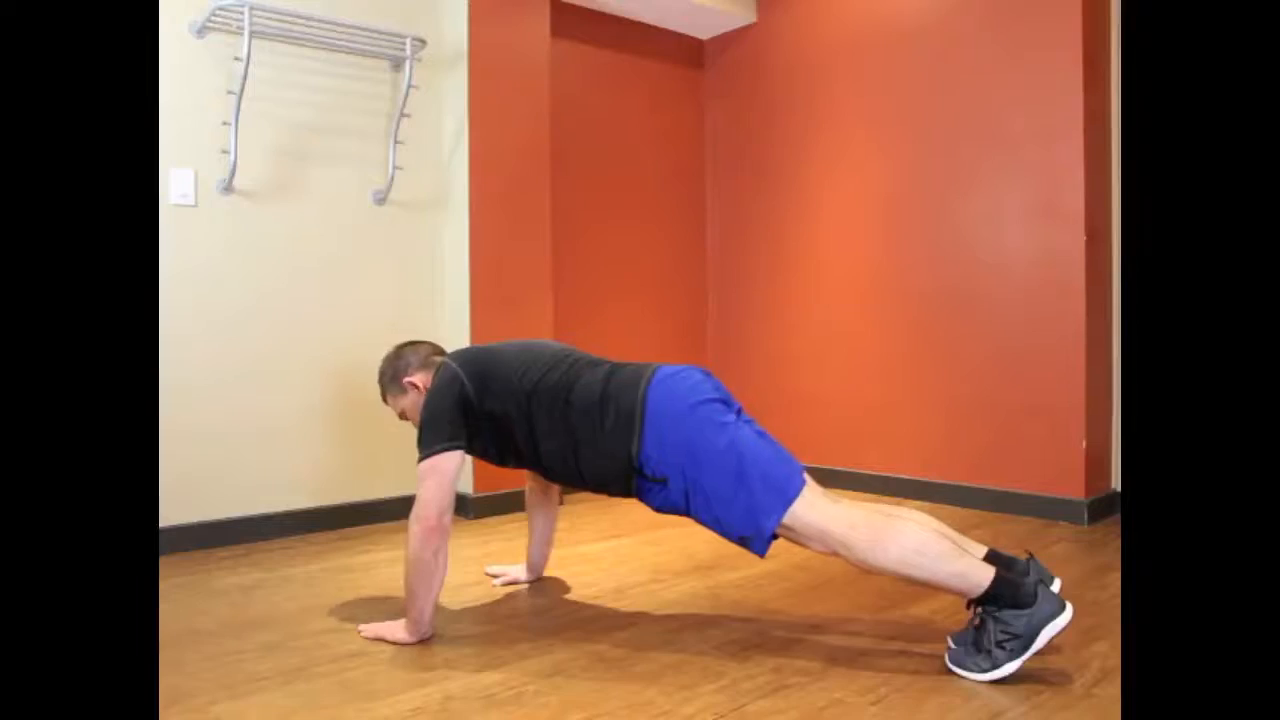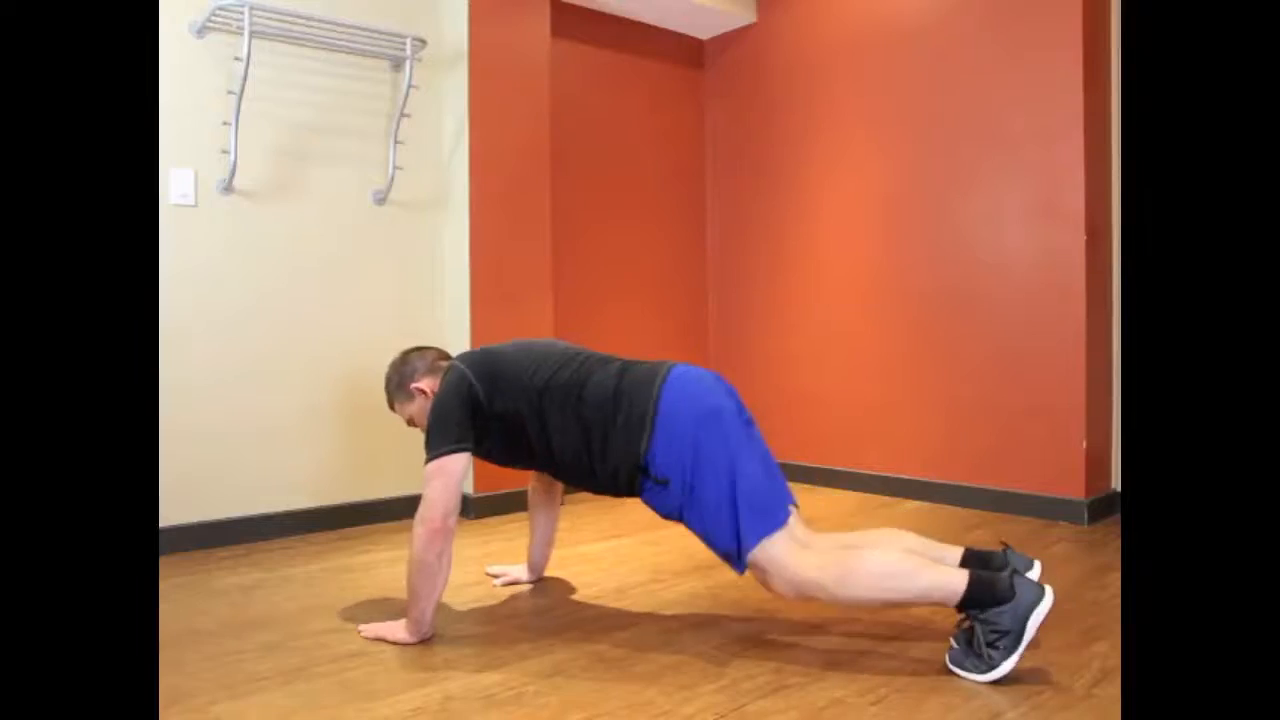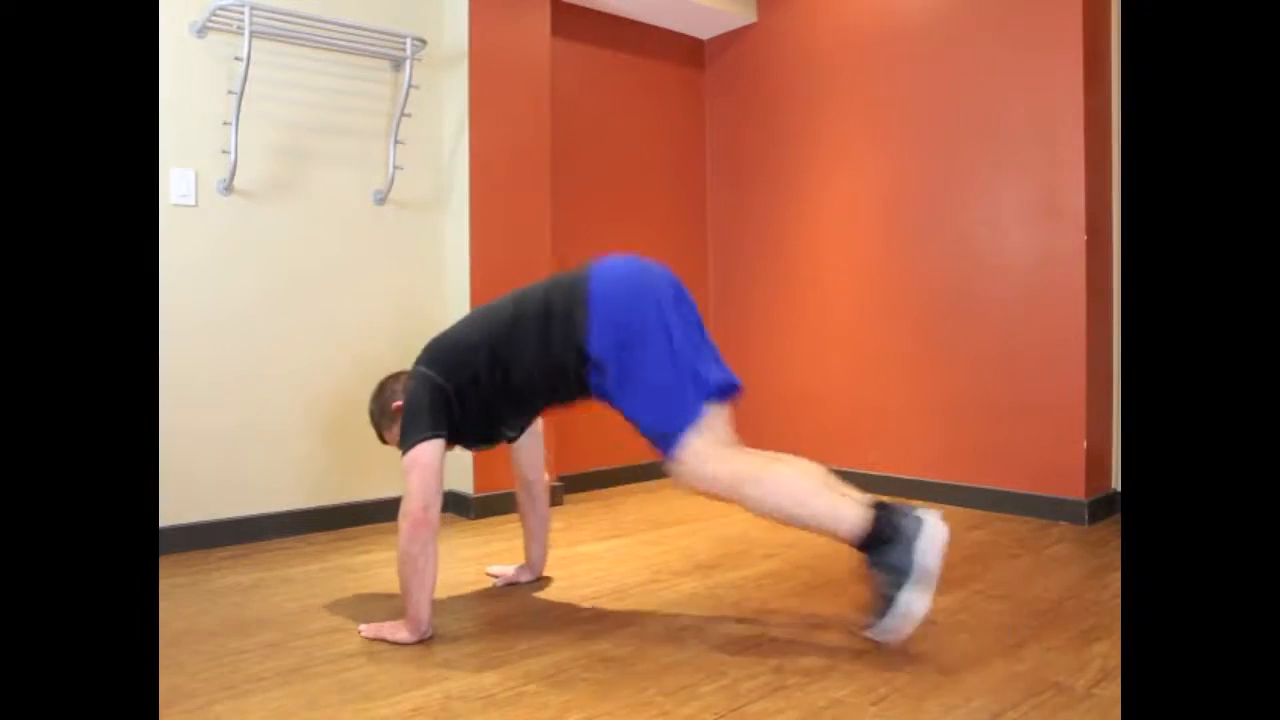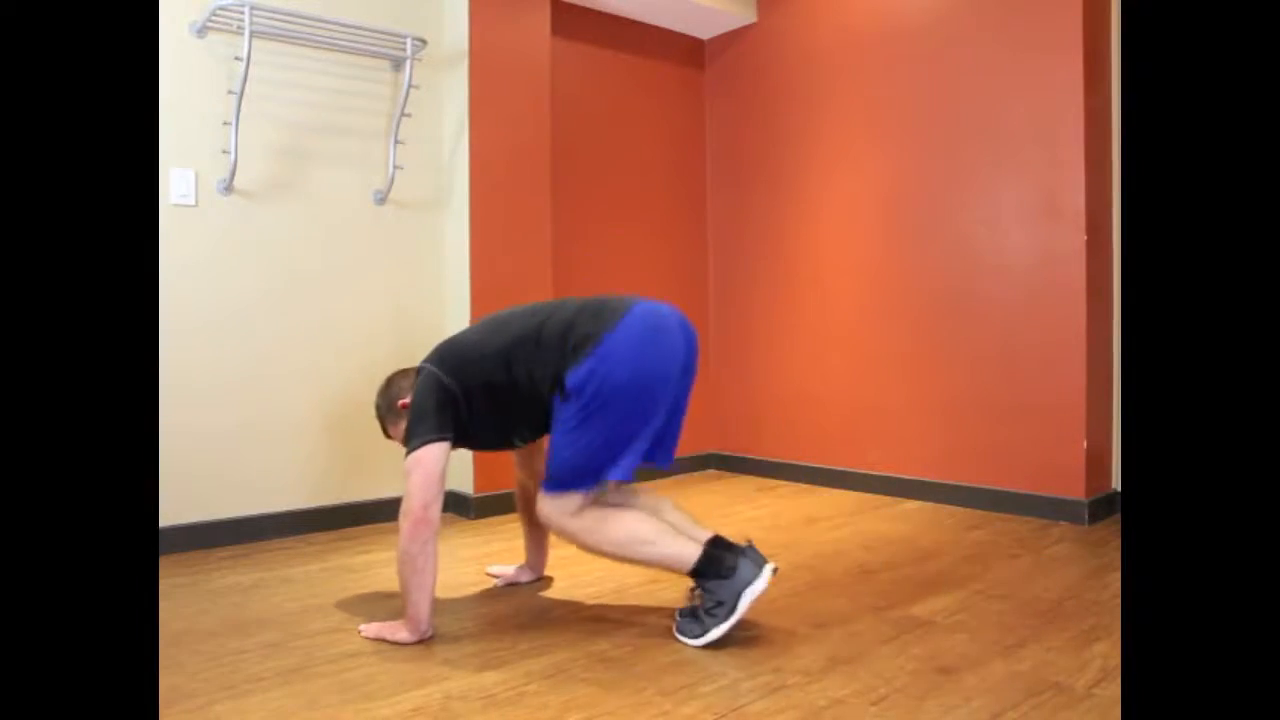
dt=0.3s
person 1, frame 1
left shoulder: (448, 390)
right shoulder: (498, 378)
left elbow: (430, 519)
right elbow: (545, 464)
left wrist: (415, 622)
right wrist: (533, 567)
left hip: (665, 431)
right hip: (676, 403)
left knee: (819, 523)
right knee: (820, 514)
left ankle: (1015, 597)
right ankle: (1009, 569)
person 1, frame 2
left shoulder: (456, 392)
right shoulder: (495, 379)
left elbow: (436, 519)
right elbow: (547, 464)
left wrist: (417, 622)
right wrist: (533, 566)
left hip: (676, 430)
right hip: (688, 405)
left knee: (792, 568)
right knee: (795, 549)
left ankle: (996, 594)
right ankle: (988, 564)
person 1, frame 3
left shoulder: (429, 391)
right shoulder: (480, 389)
left elbow: (419, 513)
right elbow: (533, 472)
left wrist: (415, 624)
right wrist: (531, 566)
left hip: (615, 309)
right hip: (634, 293)
left knee: (706, 465)
right knee: (716, 454)
left ankle: (890, 535)
right ankle: (889, 525)
person 1, frame 4
left shoulder: (432, 392)
right shoulder: (473, 381)
left elbow: (420, 515)
right elbow: (531, 477)
left wrist: (414, 625)
right wrist: (532, 566)
left hip: (621, 352)
right hip: (657, 332)
left knee: (563, 511)
right knee: (591, 495)
left ankle: (723, 569)
right ankle: (726, 554)
